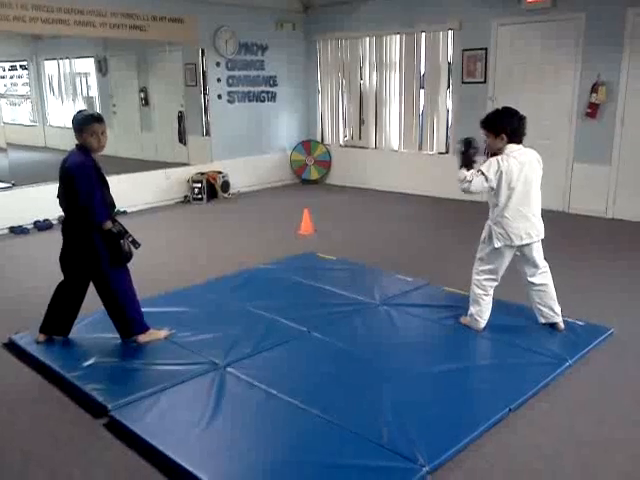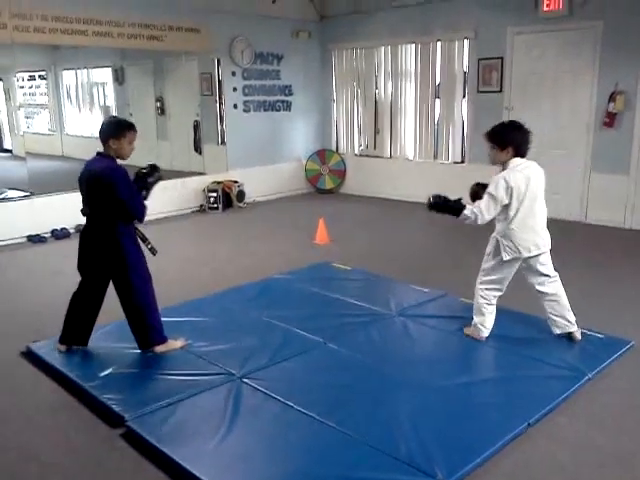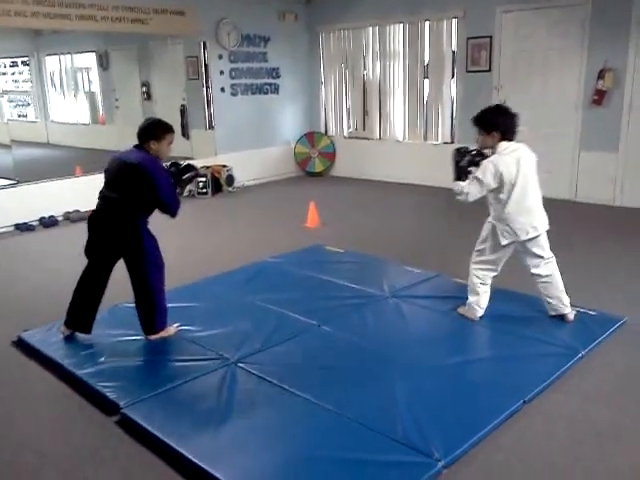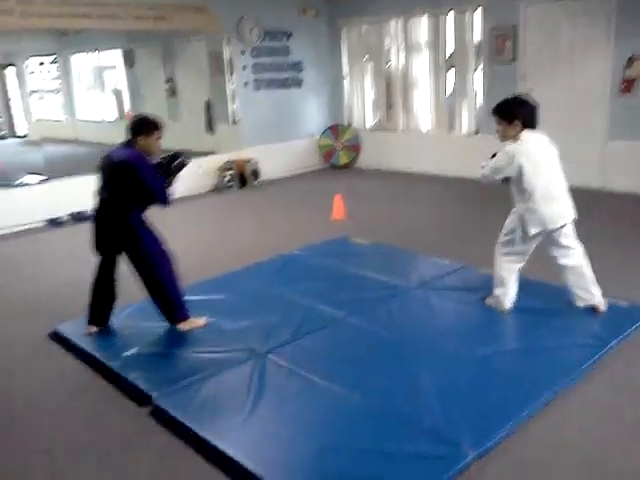
dt=1s
person 1, frame 1
left shoulder: (72, 160)
right shoulder: (83, 166)
right elbow: (93, 207)
right wrist: (111, 231)
left hip: (76, 231)
right hip: (90, 234)
left knee: (74, 281)
right knee: (115, 280)
left ankle: (49, 330)
right ankle: (138, 330)
person 1, frame 2
left shoulder: (90, 167)
right shoulder: (114, 172)
right elbow: (136, 211)
left wrist: (136, 186)
right wrist: (143, 188)
left hip: (93, 236)
right hip: (116, 239)
left knee: (89, 288)
right knee: (137, 287)
left ankle: (68, 340)
right ankle: (156, 341)
person 1, frame 3
left shoulder: (120, 159)
right shoulder: (152, 166)
right elbow: (171, 208)
left wrist: (166, 180)
right wrist: (175, 185)
left hip: (101, 221)
right hip: (129, 226)
left knee: (95, 272)
right knee: (150, 272)
left ankle: (72, 323)
right ankle: (155, 327)
person 1, frame 4
left shoulder: (113, 156)
right shoulder: (139, 161)
right elbow: (161, 197)
left wrist: (156, 172)
right wrist: (164, 177)
left hip: (105, 219)
right hip: (127, 222)
left knee: (107, 266)
right knee: (158, 265)
left ankle: (95, 321)
right ankle: (180, 318)
person 2, frame 1
left shoulder: (497, 164)
right shoulder: (534, 157)
left elbow: (469, 185)
left wrist: (465, 165)
left hip: (503, 231)
right hip: (530, 228)
left knee: (484, 274)
right knee: (538, 273)
left ankle: (476, 319)
right ankle: (554, 318)
person 2, frame 2
left shoulder: (504, 180)
right shoulder: (536, 170)
left elbow: (480, 214)
left wrist: (451, 207)
right wrist: (487, 194)
left hip: (510, 244)
right hip: (537, 240)
left knee: (487, 285)
right knee: (549, 284)
left ankle: (480, 329)
right ankle: (570, 328)
person 2, frame 3
left shoulder: (492, 165)
right shoulder: (525, 152)
left elbow: (466, 193)
left hip: (505, 226)
right hip: (533, 222)
left knee: (482, 264)
right knee: (544, 265)
left ankle: (474, 308)
right ankle: (563, 309)
person 2, frame 4
left shoulder: (513, 151)
right shoulder: (545, 141)
left elbow: (487, 174)
left wrist: (494, 161)
left hip: (532, 215)
right hip: (559, 210)
left knee: (507, 253)
right knee: (571, 255)
left ankle: (501, 300)
right ankle: (593, 299)
